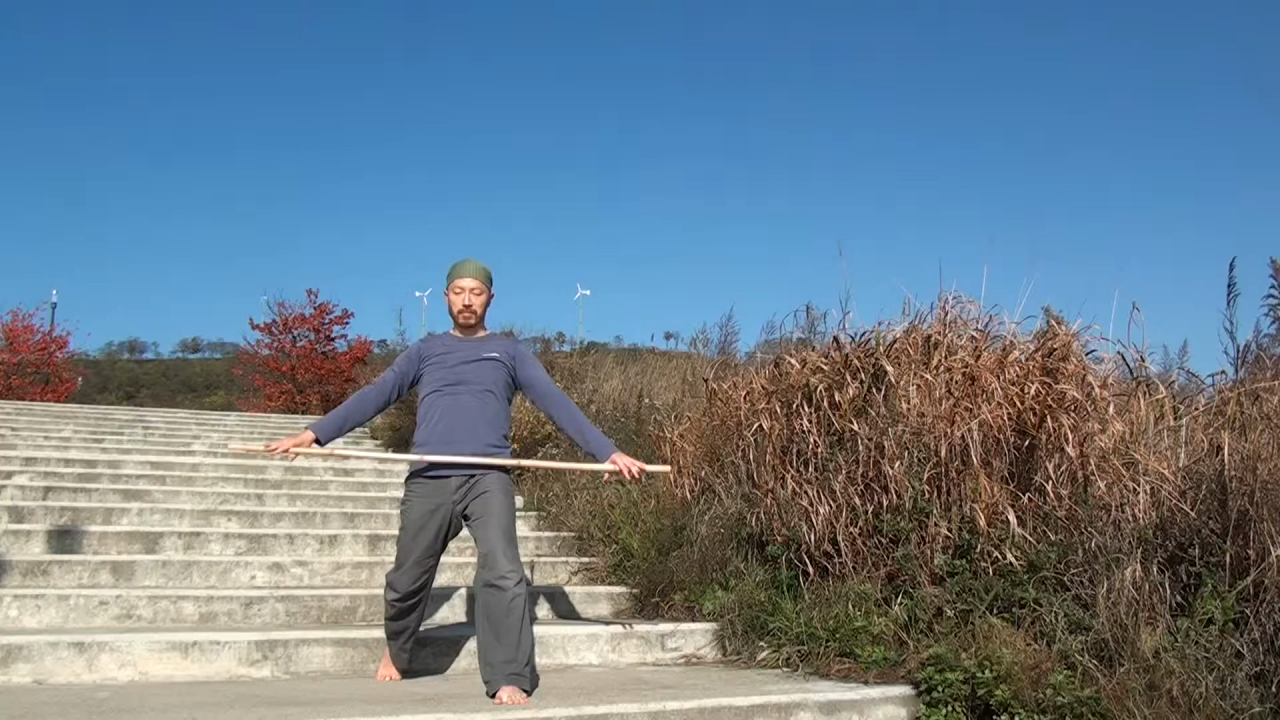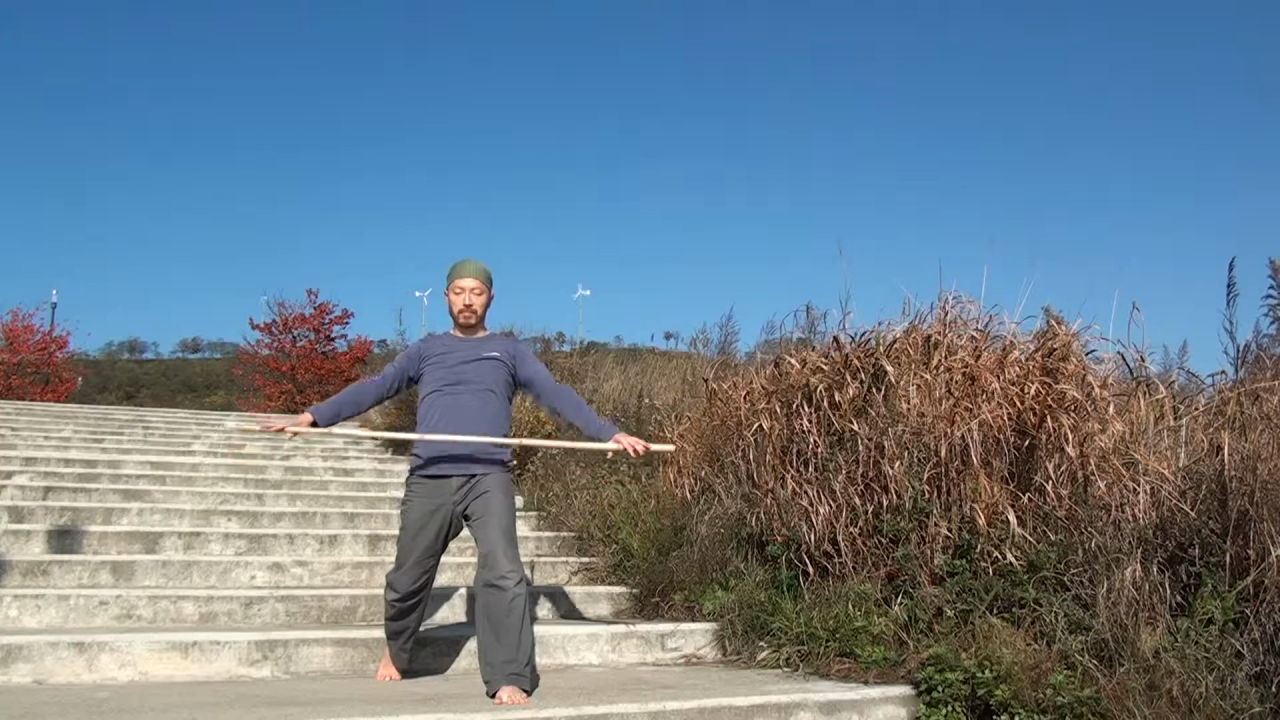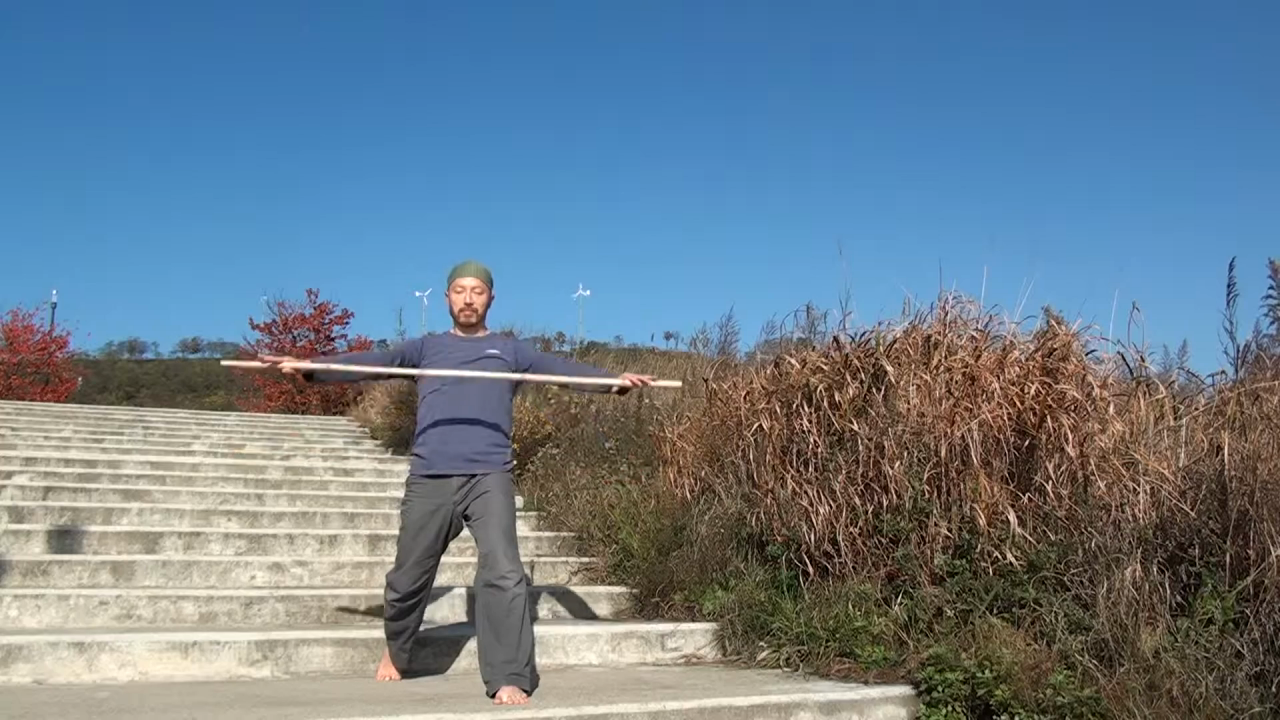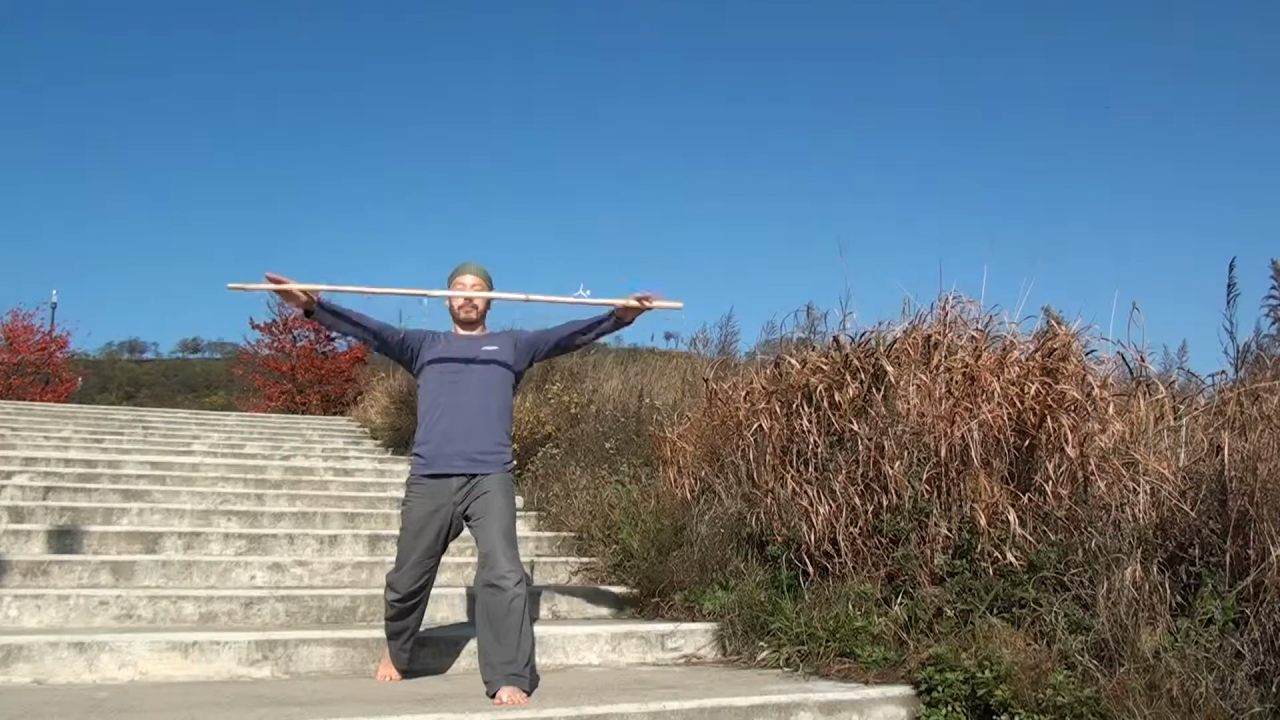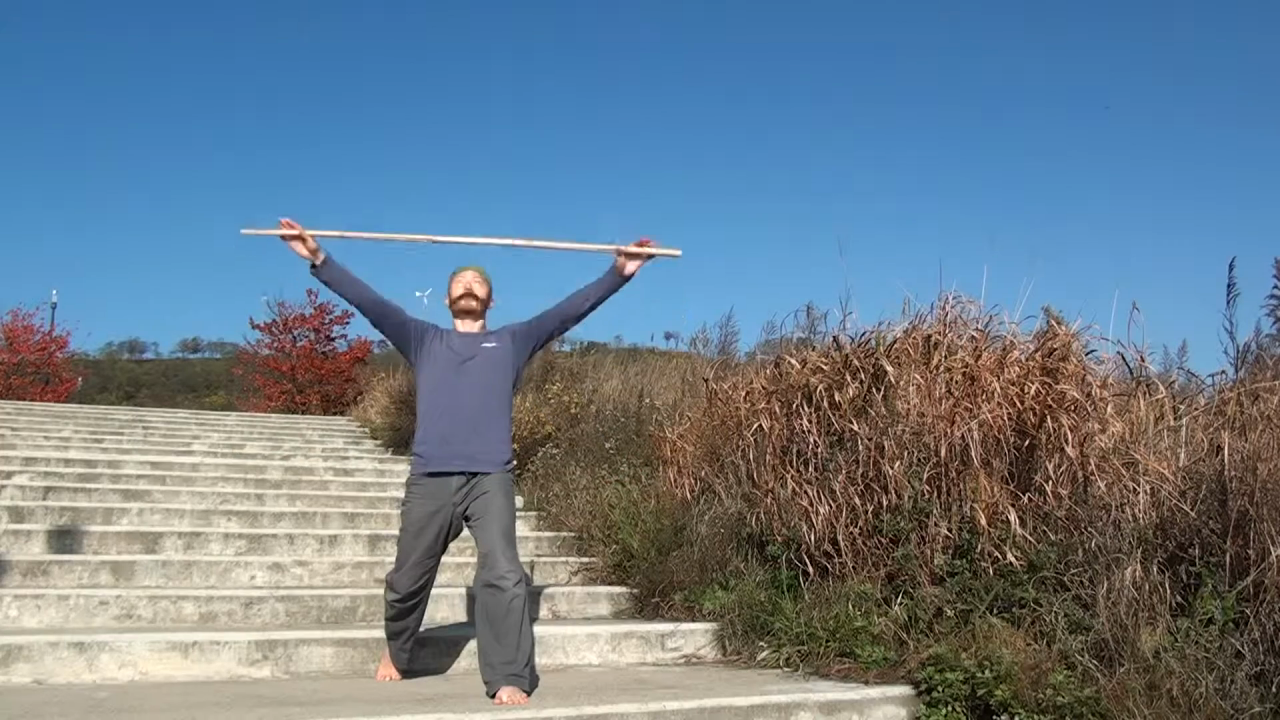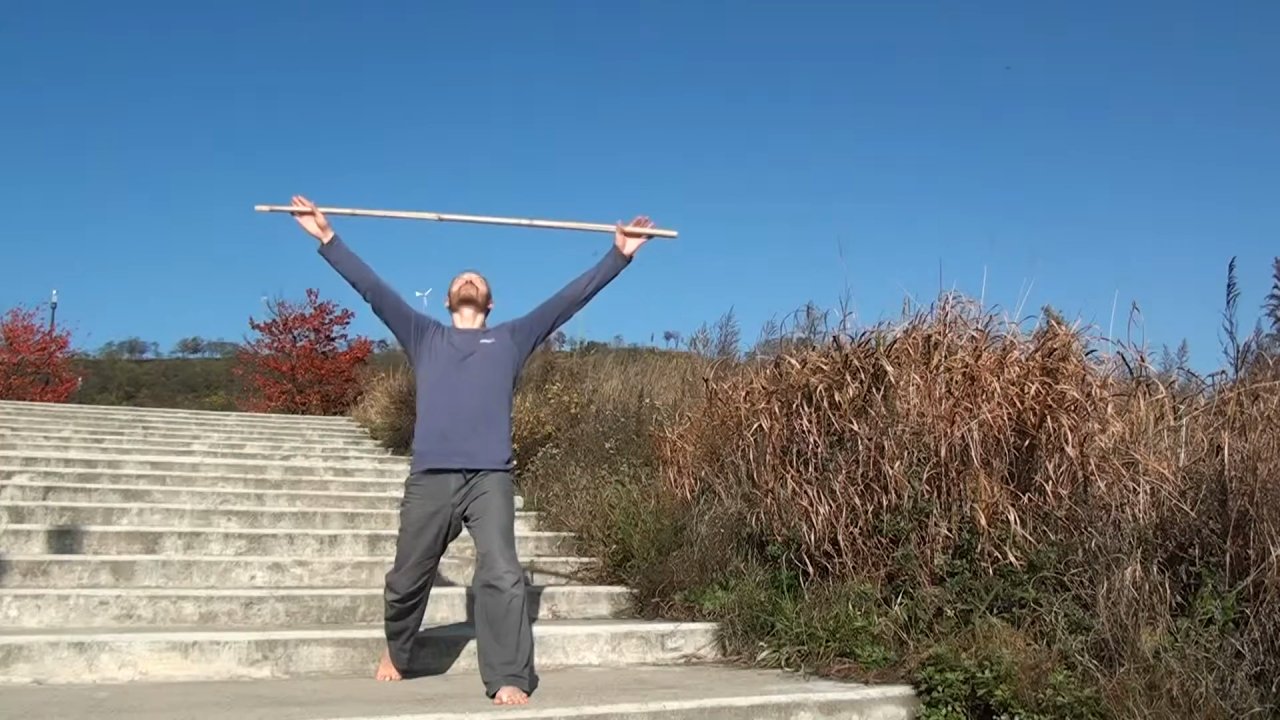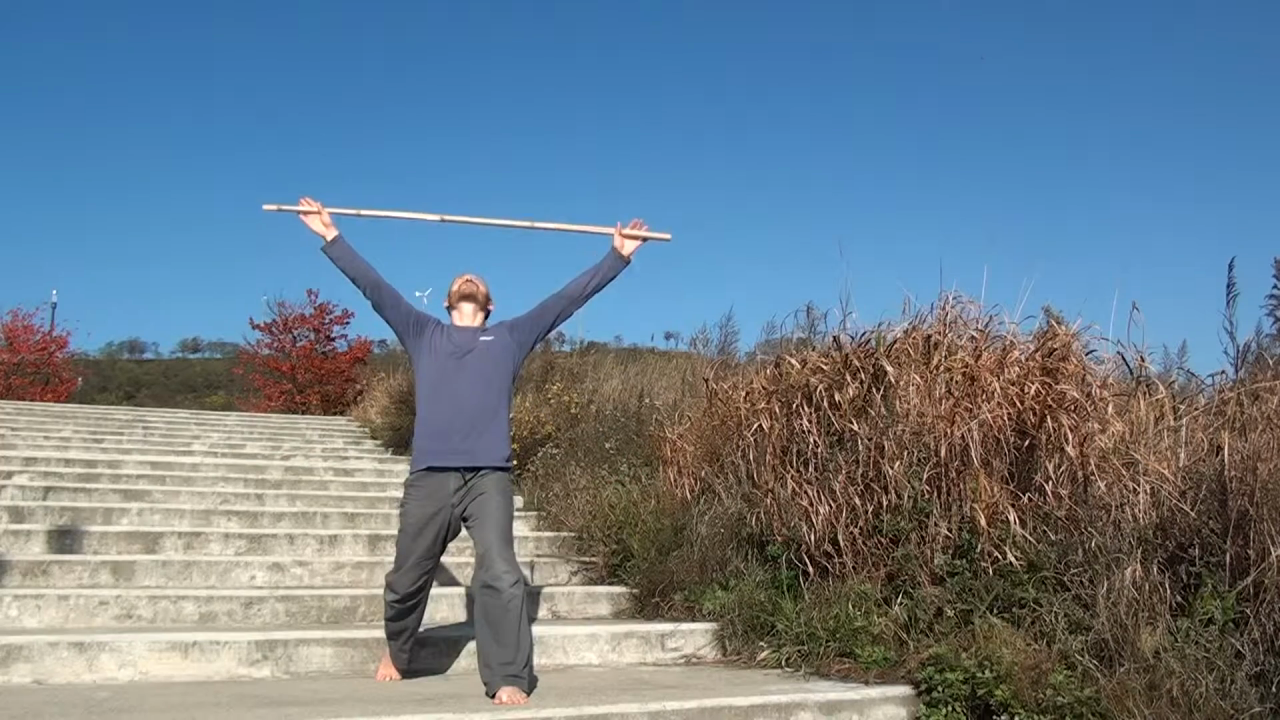
dt=0.2s
person 1, frame 1
left shoulder: (510, 351)
right shoulder: (425, 349)
left elbow: (553, 400)
right elbow: (377, 393)
left wrist: (607, 450)
right wrist: (315, 432)
left hip: (490, 479)
right hip: (428, 479)
left knee: (503, 575)
right knee: (407, 578)
left ankle: (510, 680)
right ankle: (396, 653)
person 1, frame 2
left shoulder: (510, 350)
right shoulder: (425, 349)
left elbow: (555, 392)
right elbow: (376, 386)
left wrist: (612, 432)
right wrist: (314, 414)
left hip: (490, 477)
right hip: (428, 479)
left knee: (503, 574)
right knee: (407, 578)
left ankle: (509, 679)
right ankle: (396, 653)
person 1, frame 3
left shoulder: (512, 348)
right shoulder: (424, 346)
left elbow: (560, 367)
right elbow: (371, 359)
left wrist: (612, 380)
right wrist: (310, 366)
left hip: (490, 477)
right hip: (429, 479)
left knee: (503, 574)
right knee: (407, 578)
left ankle: (510, 679)
right ankle: (396, 652)
person 1, frame 4
left shoulder: (512, 344)
right shoulder: (424, 344)
left elbow: (566, 335)
right elbow: (367, 330)
left wrist: (617, 317)
right wrist: (310, 305)
left hip: (490, 478)
right hip: (429, 479)
left knee: (502, 575)
right knee: (408, 577)
left ankle: (510, 680)
right ankle: (396, 654)
person 1, frame 5
left shoulder: (512, 342)
right shoulder: (423, 340)
left elbow: (571, 310)
right elbow: (369, 303)
left wrist: (619, 273)
right wrist: (318, 259)
left hip: (491, 478)
right hip: (430, 479)
left knee: (502, 576)
right knee: (408, 578)
left ankle: (510, 680)
right ankle: (396, 654)
person 1, frame 6
left shoulder: (511, 339)
right shoulder: (423, 336)
left elbow: (570, 298)
right elbow: (372, 289)
left wrist: (619, 254)
right wrist: (326, 237)
left hip: (490, 477)
right hip: (429, 478)
left knee: (501, 575)
right knee: (408, 579)
left ankle: (510, 680)
right ankle: (396, 654)
person 1, frame 7
left shoulder: (510, 337)
right shoulder: (423, 333)
left elbow: (570, 297)
right elbow: (372, 285)
left wrist: (618, 256)
right wrist: (330, 236)
left hip: (490, 476)
right hip: (429, 477)
left knee: (500, 575)
right knee: (408, 578)
left ankle: (510, 680)
right ankle: (396, 654)
